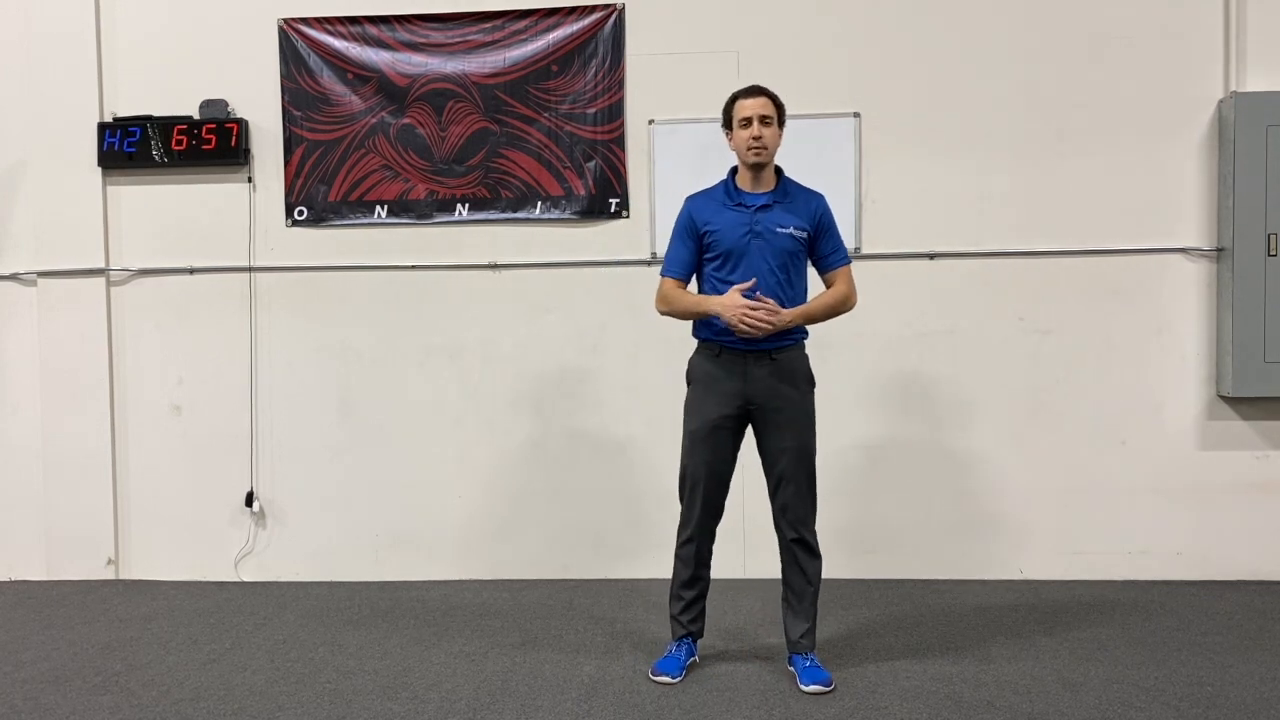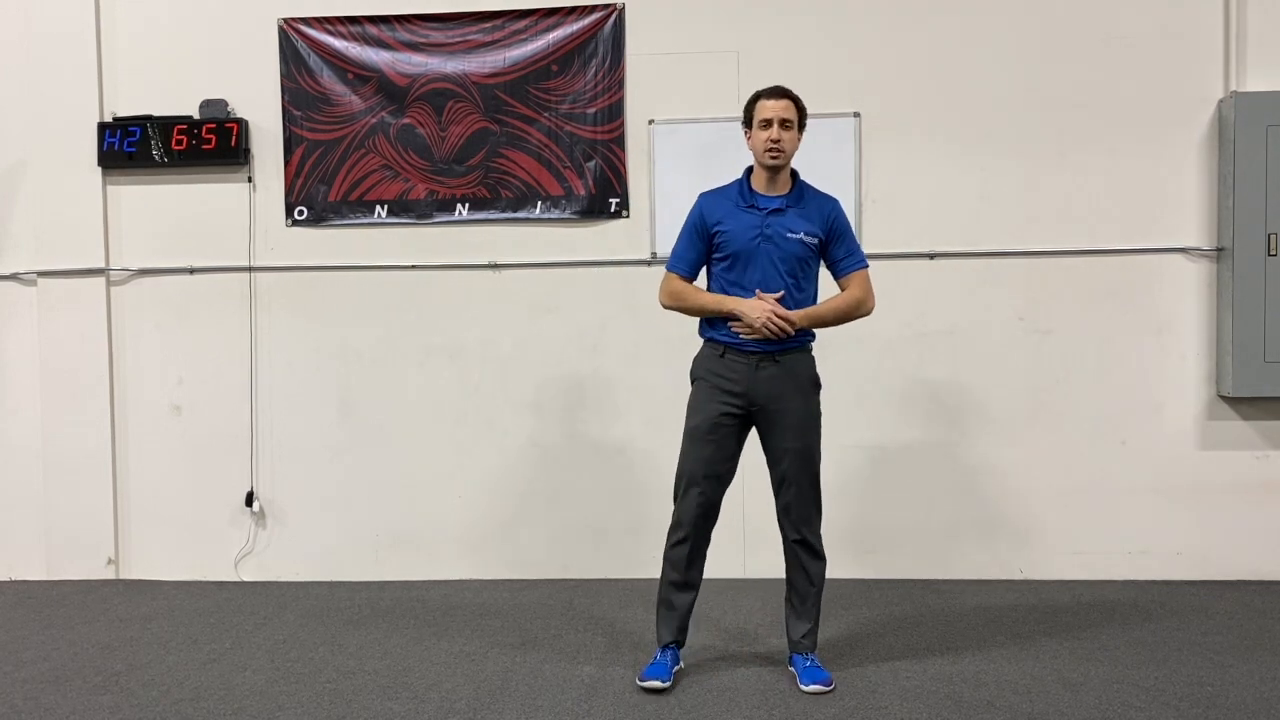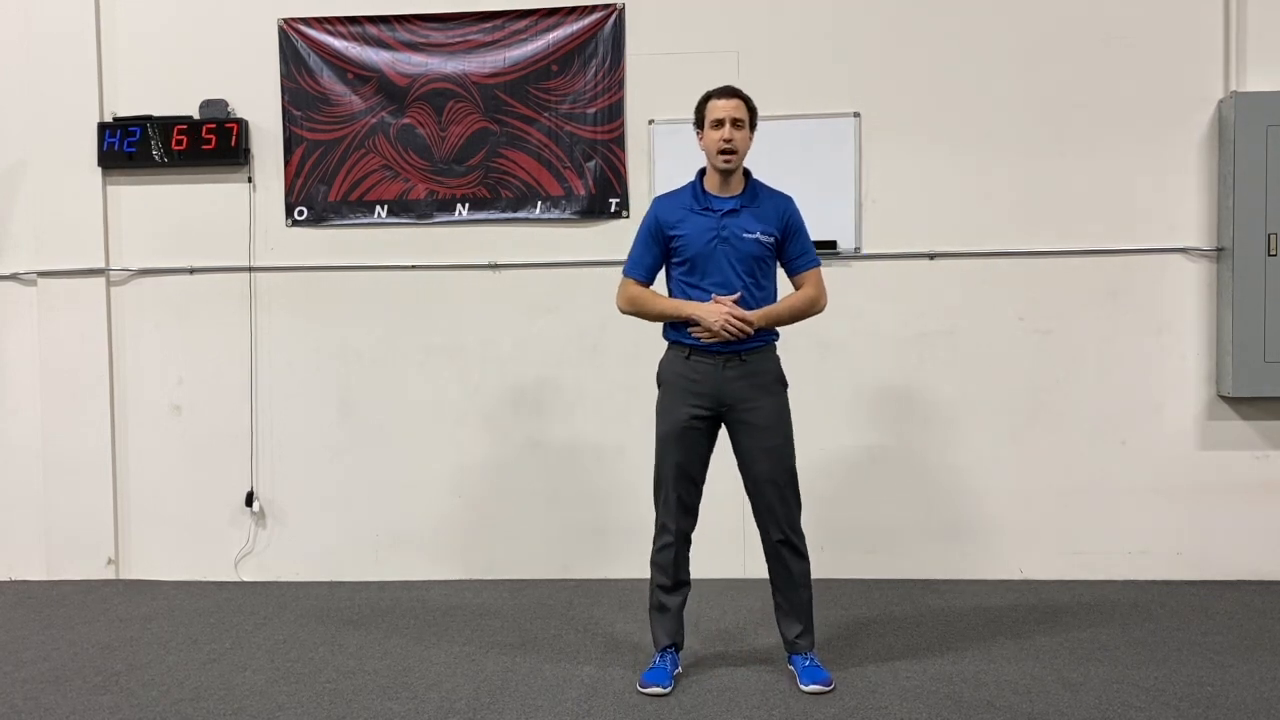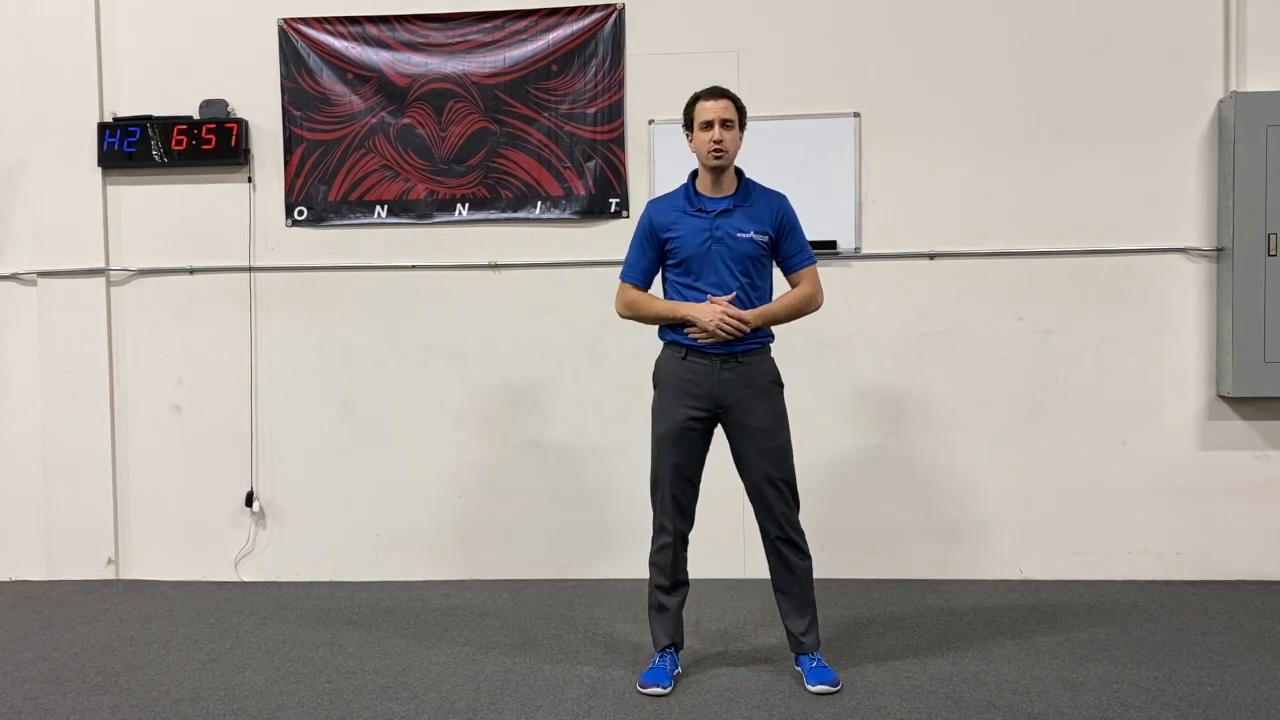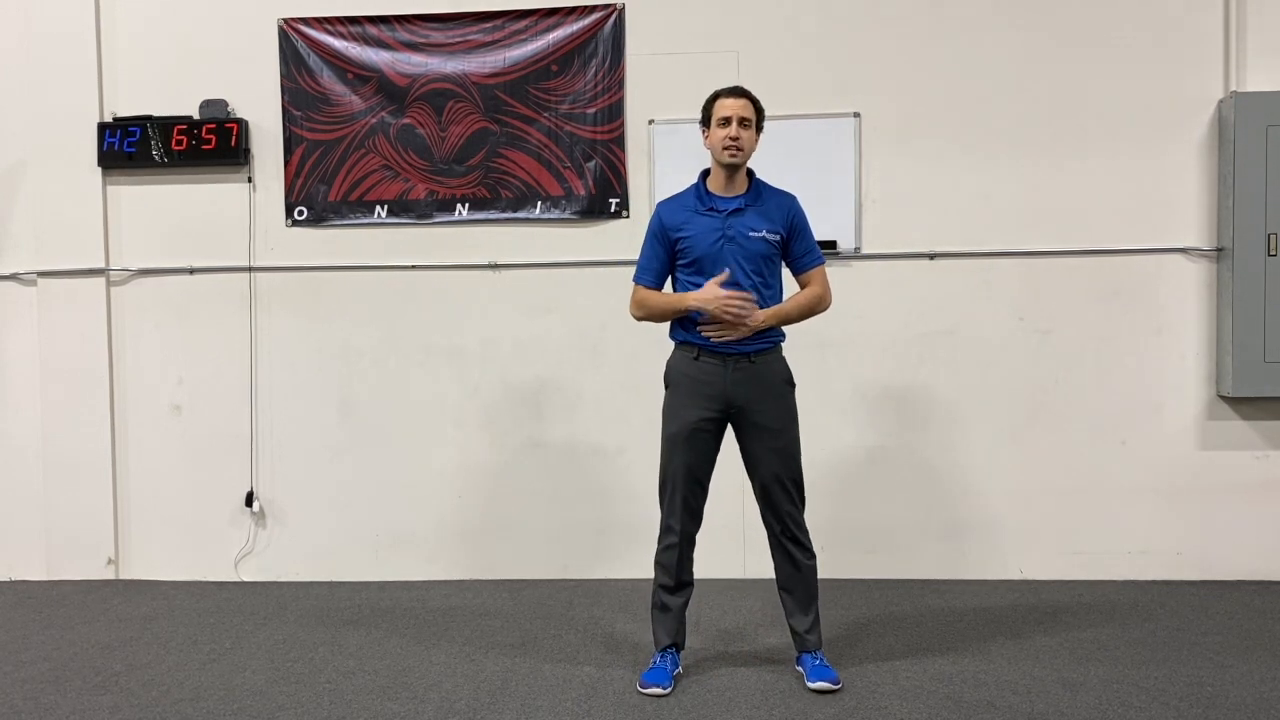
dt=0.4s
person 1, frame 1
left shoulder: (810, 206)
right shoulder: (699, 208)
left elbow: (844, 292)
right elbow: (667, 297)
left wrist: (789, 316)
right wrist: (720, 305)
left hip: (785, 371)
right hip: (716, 370)
left knee: (796, 517)
right knee: (698, 513)
left ankle: (801, 647)
right ankle: (684, 637)
person 1, frame 2
left shoulder: (824, 211)
right shoulder: (712, 206)
left elbow: (860, 296)
right elbow: (671, 290)
left wrist: (793, 317)
right wrist: (739, 305)
left hip: (791, 374)
right hip: (721, 370)
left knee: (800, 518)
right knee: (692, 512)
left ankle: (802, 648)
right ankle: (669, 645)
person 1, frame 3
left shoulder: (778, 209)
right shoulder: (667, 210)
left elbow: (813, 294)
right elbow: (629, 296)
left wrist: (754, 318)
right wrist: (697, 309)
left hip: (757, 373)
right hip: (686, 373)
left knee: (780, 516)
right knee: (673, 518)
left ankle: (800, 647)
right ankle: (667, 649)
person 1, frame 4
left shoulder: (772, 207)
right shoulder: (660, 213)
left elbow: (810, 291)
right elbow: (628, 300)
left wrist: (748, 317)
right wrist: (693, 310)
left hip: (752, 372)
right hip: (682, 373)
left knee: (780, 514)
right knee: (671, 518)
left ankle: (806, 647)
right ankle: (666, 649)
person 1, frame 5
left shoulder: (783, 208)
right shoulder: (672, 213)
left elbow: (819, 292)
right elbow: (640, 303)
left wrist: (760, 317)
right wrist: (697, 300)
left hip: (764, 372)
right hip: (693, 372)
left knee: (785, 514)
right knee: (678, 518)
left ankle: (808, 646)
right ankle: (667, 648)
